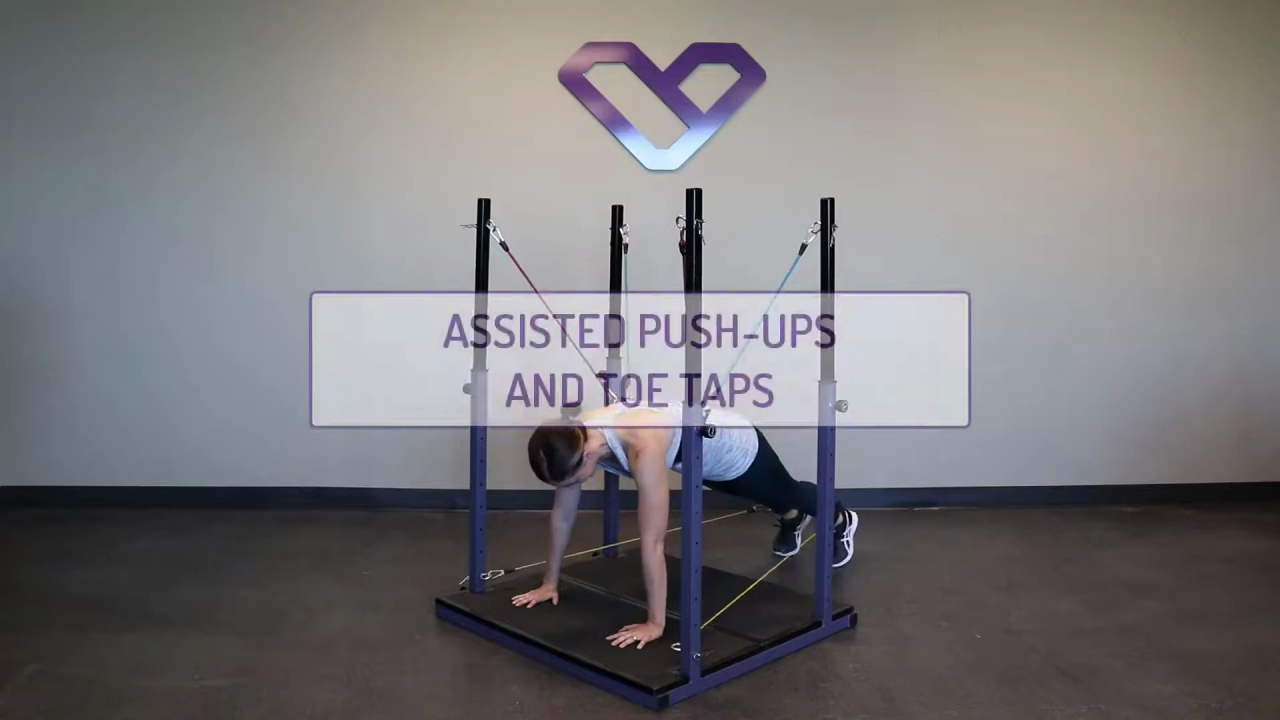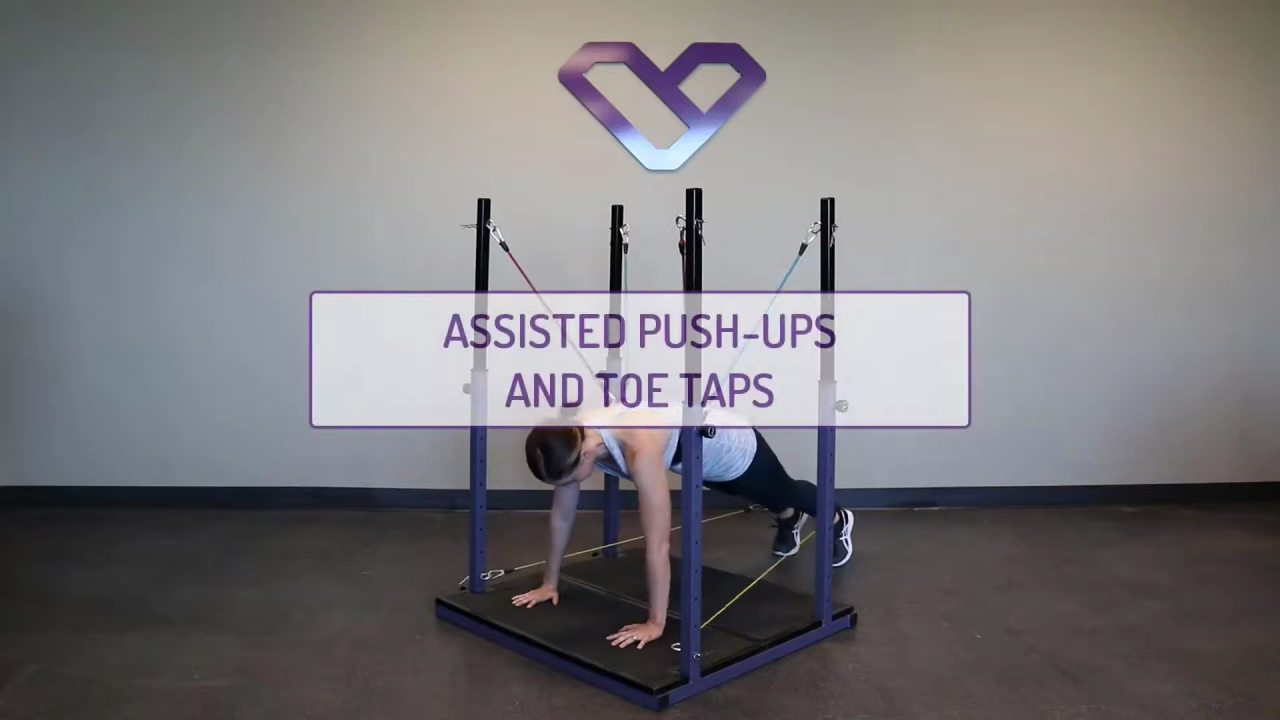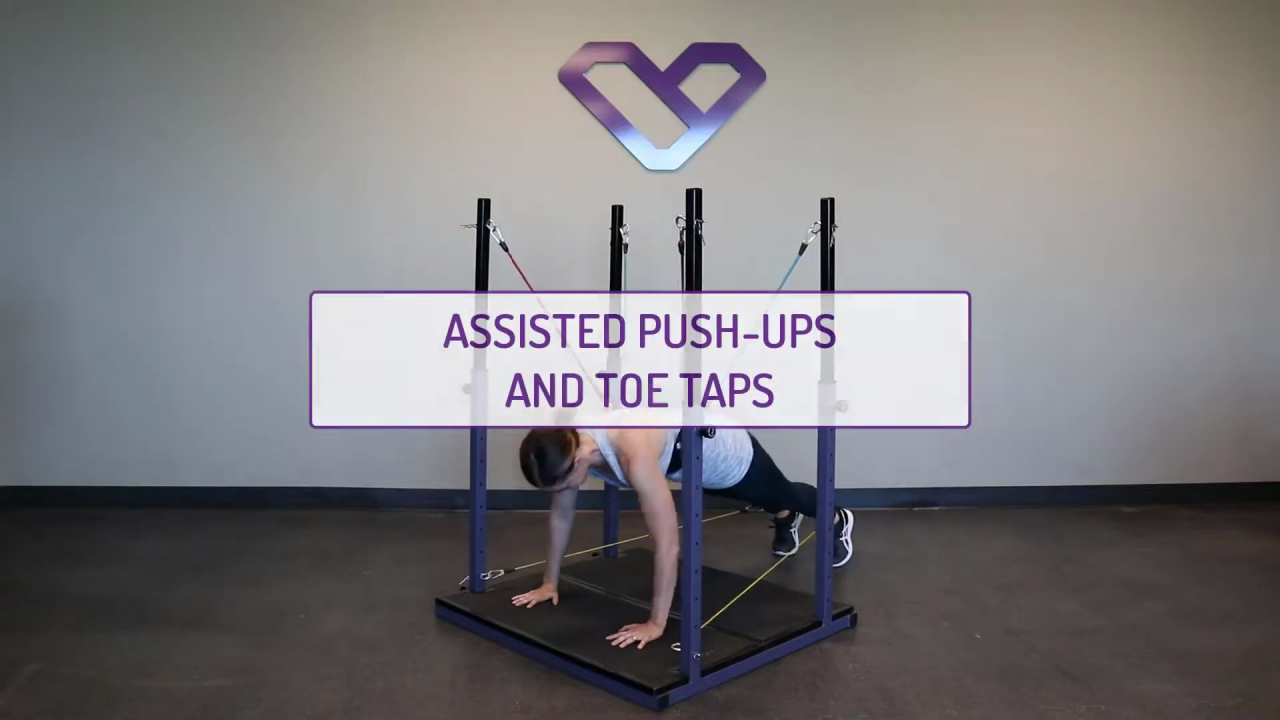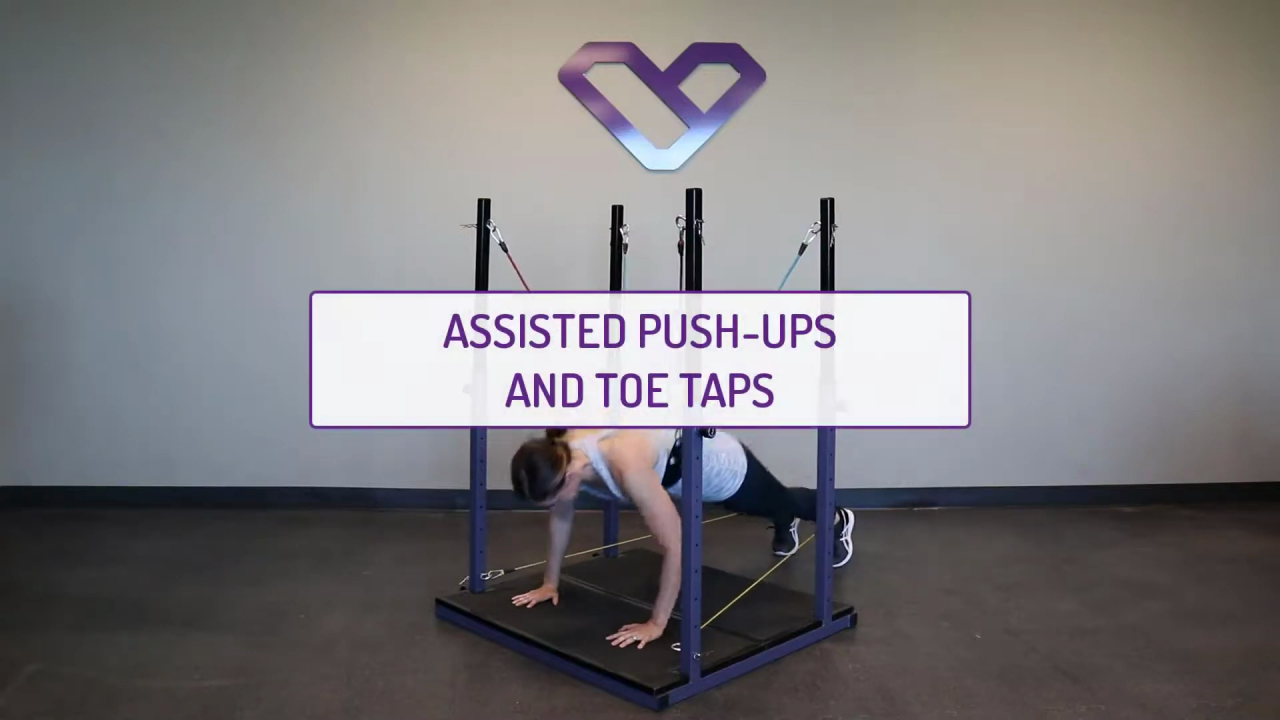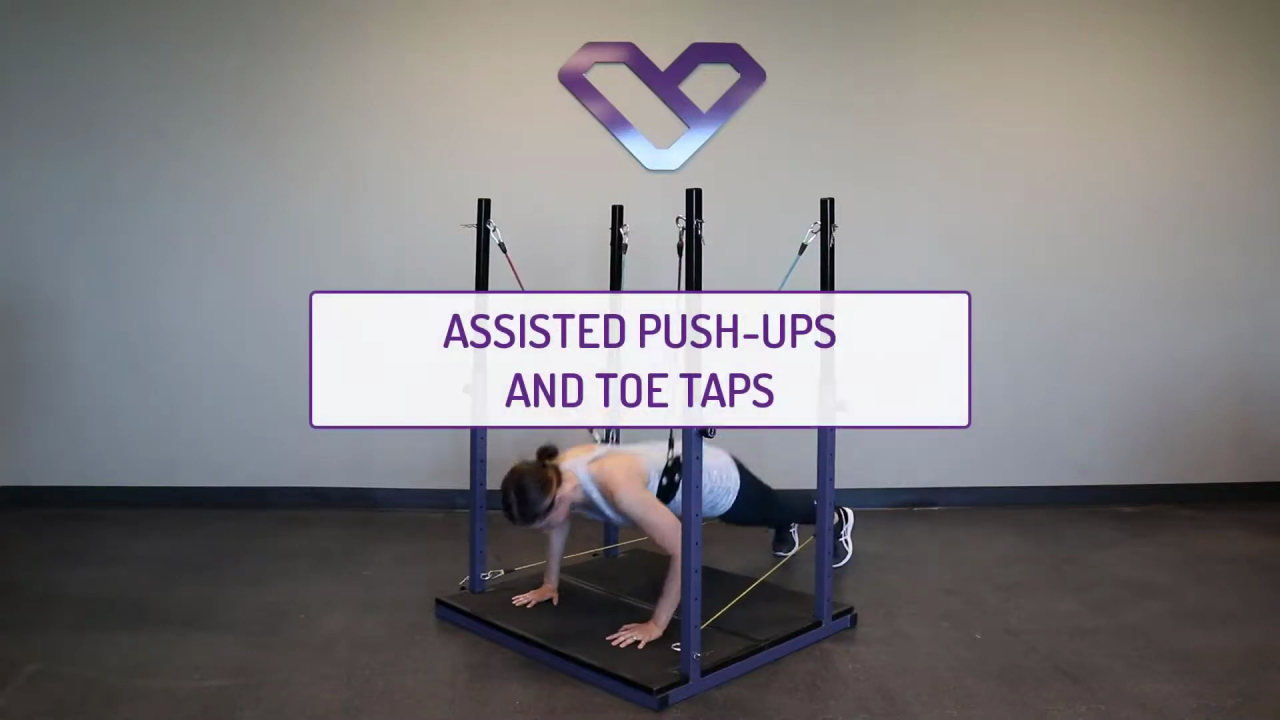
dt=0.1s
person 1, frame 1
left shoulder: (643, 447)
right shoulder: (574, 439)
left elbow: (652, 543)
right elbow: (562, 513)
left wrist: (655, 624)
right wrist: (550, 583)
left hip: (732, 447)
right hip: (696, 445)
left knee: (788, 493)
left ankle: (840, 522)
right ankle: (793, 520)
person 1, frame 2
left shoulder: (640, 448)
right shoulder: (572, 440)
left elbow: (656, 542)
right elbow: (561, 513)
left wrist: (656, 623)
right wrist: (549, 582)
left hip: (731, 447)
left knee: (786, 492)
left ankle: (837, 521)
right ankle: (790, 518)
person 1, frame 3
left shoulder: (634, 455)
right shoulder: (569, 443)
left elbow: (667, 544)
right elbow: (560, 512)
left wrist: (656, 624)
right wrist: (550, 583)
left hip: (725, 454)
right hip: (685, 450)
left knee: (783, 495)
left ankle: (838, 520)
right ankle: (787, 521)
person 1, frame 4
left shoulder: (627, 467)
right shoulder: (563, 456)
left elbow: (675, 545)
right elbow: (561, 517)
left wrist: (657, 624)
right wrist: (549, 583)
left hip: (720, 466)
right hip: (681, 466)
left knee: (781, 501)
left ankle: (838, 520)
right ankle: (786, 524)
person 1, frame 5
left shoulder: (616, 487)
right shoulder: (557, 473)
left elbow: (683, 551)
right elbow: (561, 515)
left wrist: (657, 624)
right wrist: (550, 583)
left hip: (712, 478)
right hip: (673, 467)
left knee: (777, 508)
left ankle: (836, 520)
right ankle: (786, 531)
